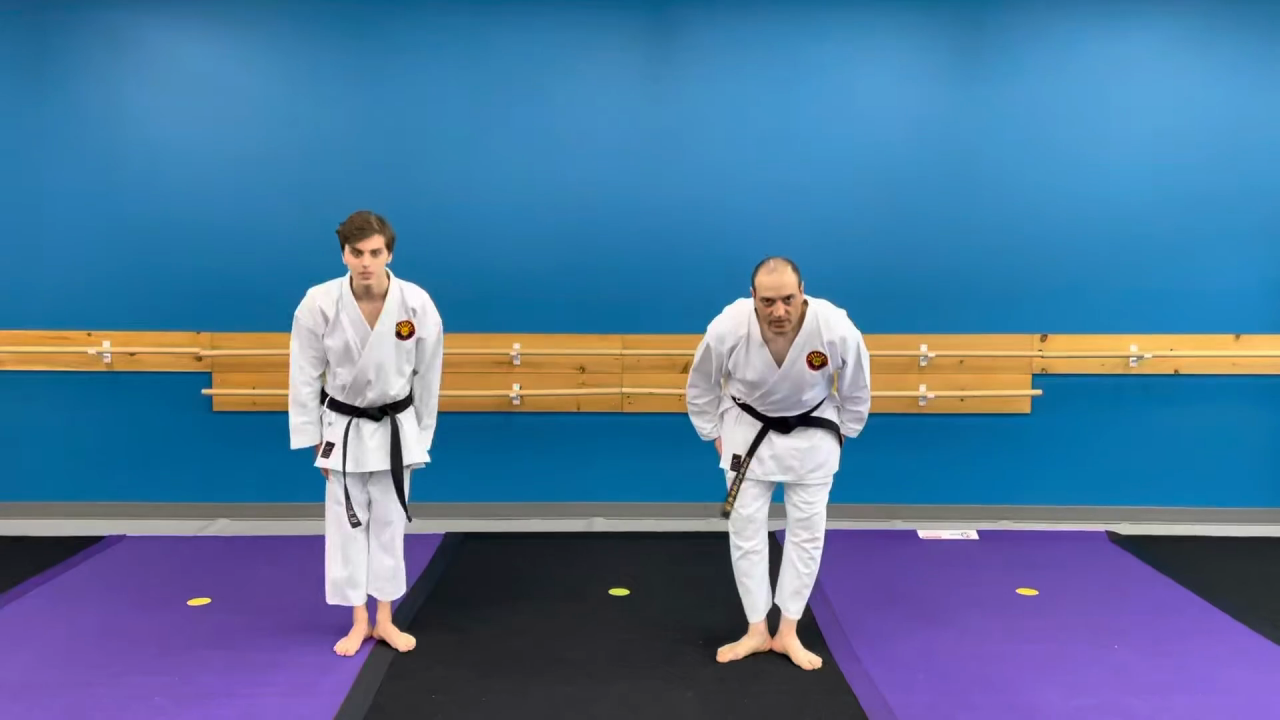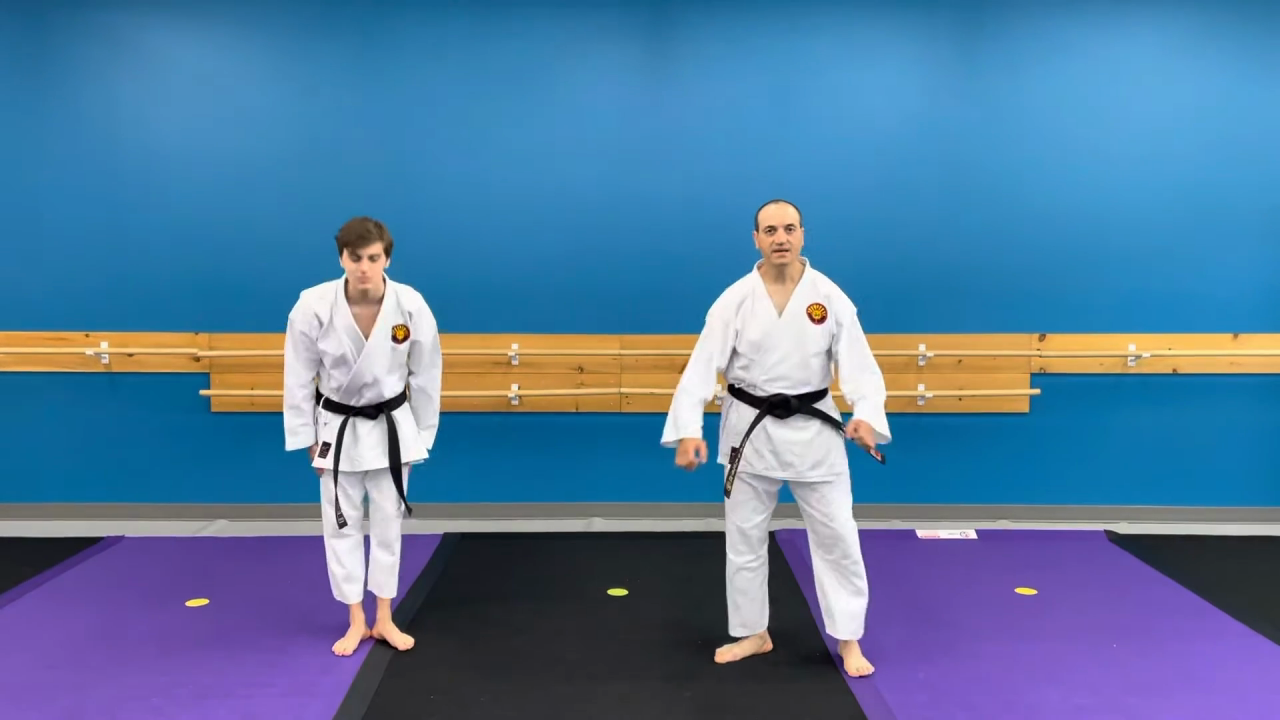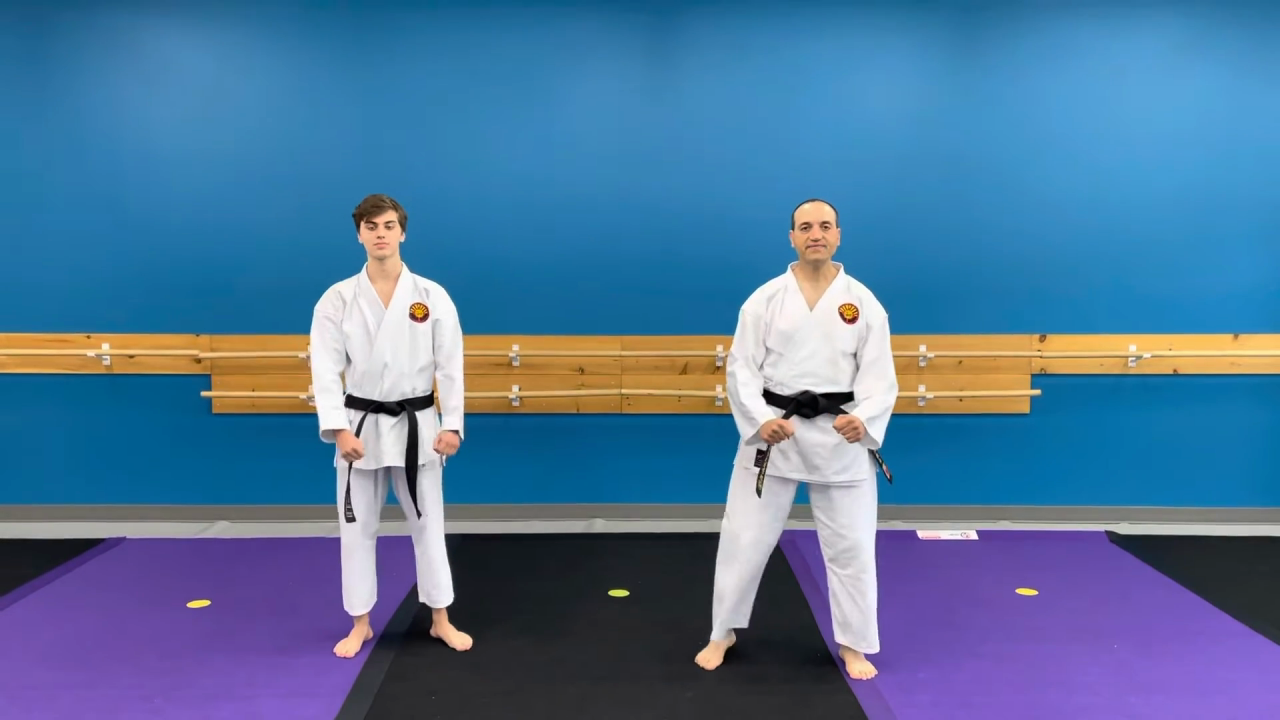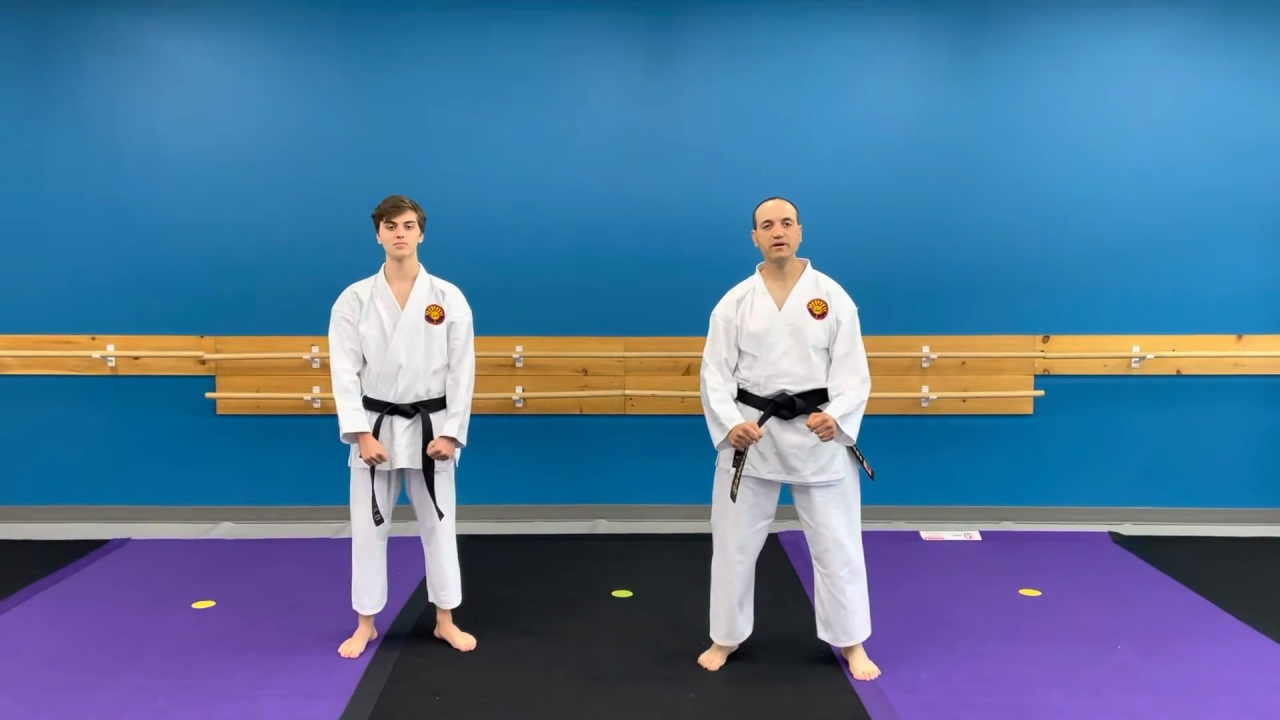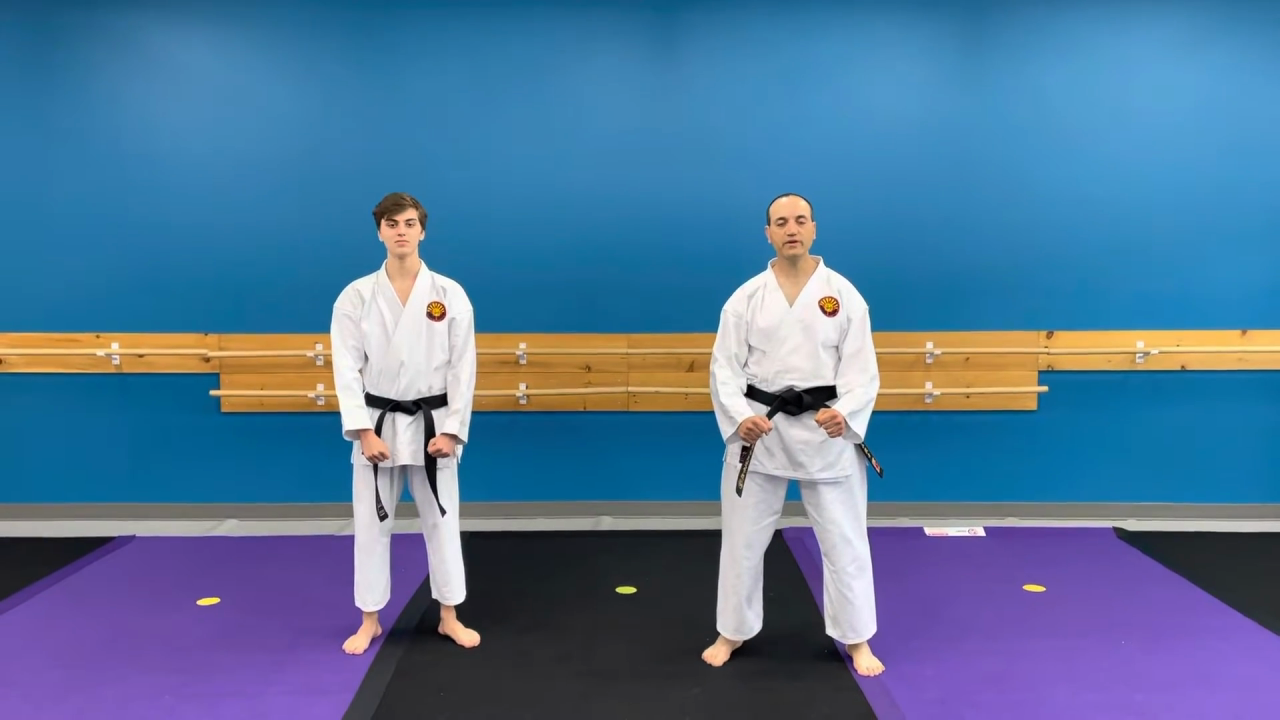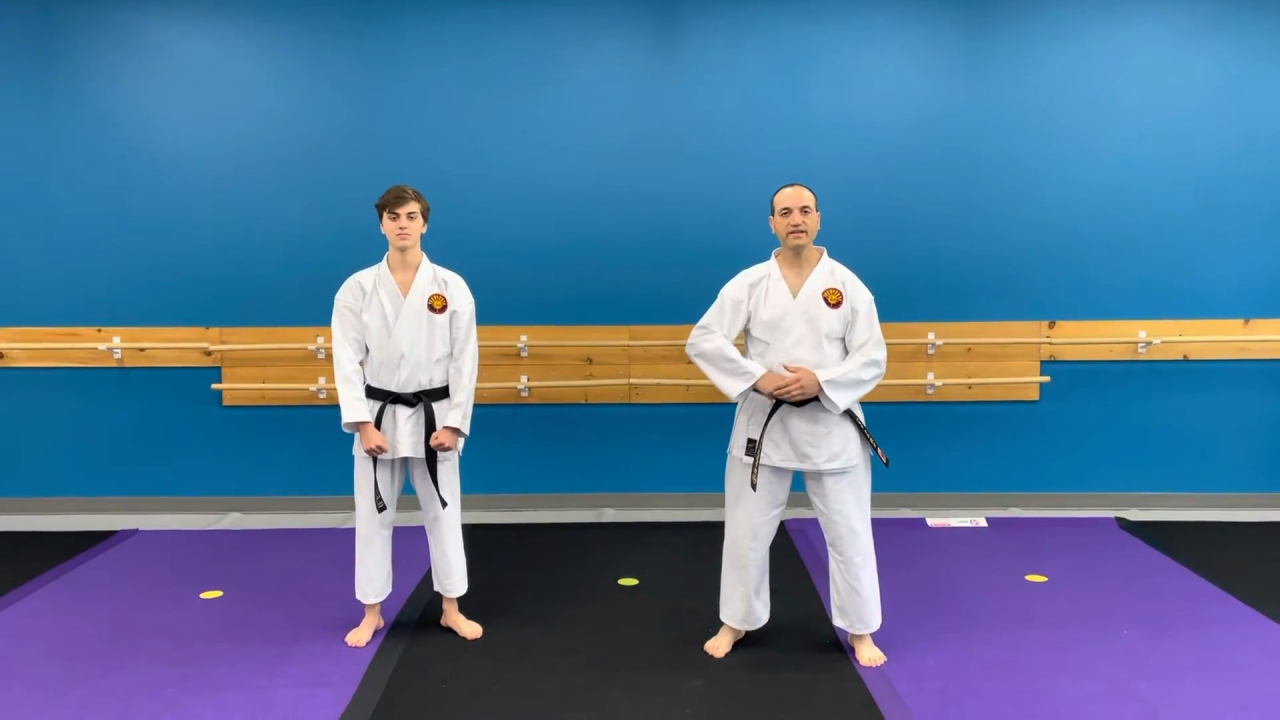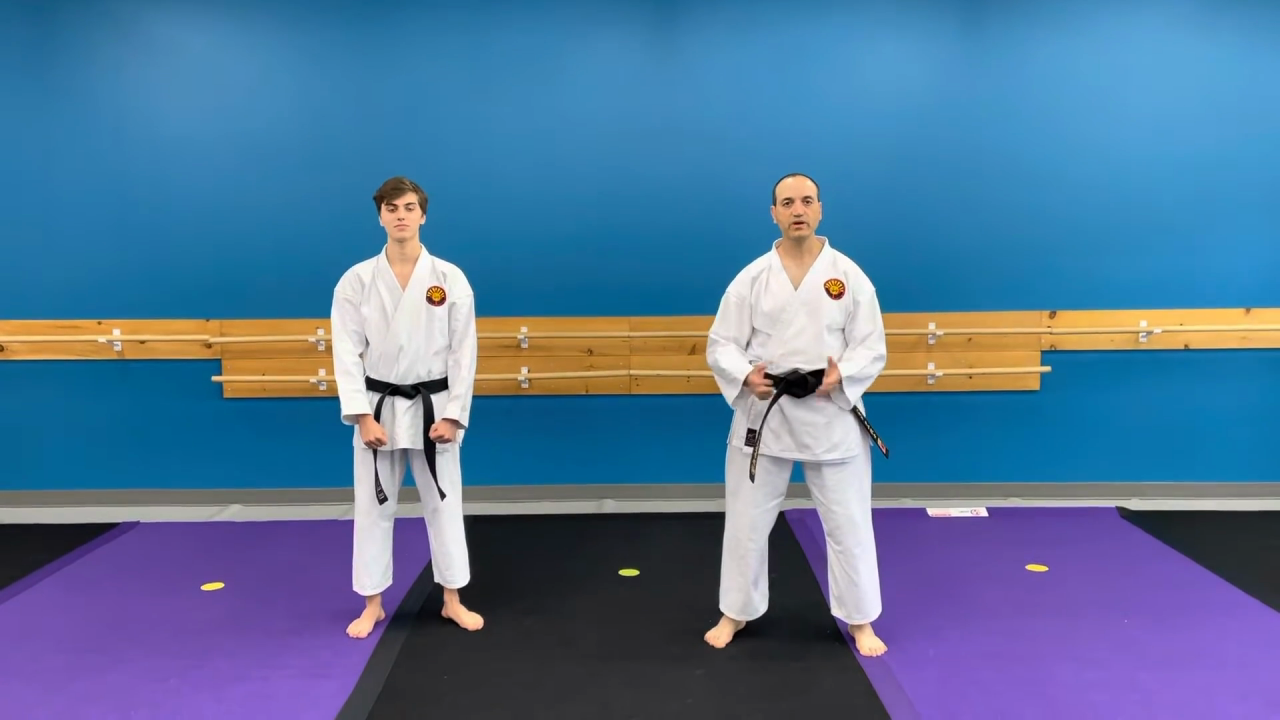
dt=0.7s
person 1, frame 1
left shoulder: (837, 330)
right shoulder: (727, 329)
left elbow: (856, 388)
right elbow: (701, 384)
left wrist: (843, 433)
right wrist: (715, 432)
left hip: (811, 432)
right hip: (749, 429)
left knee: (807, 529)
right knee: (747, 528)
left ankle: (788, 631)
right ankle: (757, 629)
person 1, frame 2
left shoulder: (830, 296)
right shoulder: (735, 299)
left elbow: (857, 362)
right elbow: (703, 366)
left wrist: (867, 415)
right wrist: (688, 429)
left hip: (813, 428)
right hip: (750, 427)
left knee: (836, 533)
right knee: (745, 536)
left ankle: (848, 639)
right ankle: (754, 633)
person 1, frame 3
left shoulder: (863, 302)
right shoulder: (765, 299)
left elbow: (879, 374)
right elbow: (741, 367)
left wrist: (864, 418)
right wrist: (760, 420)
left hip: (840, 435)
right hip: (771, 431)
left knee: (852, 545)
right knee: (744, 538)
left ankle: (854, 643)
right ankle: (723, 632)
person 1, frame 4
left shoulder: (831, 295)
right shoulder: (735, 302)
left elbow: (852, 370)
right elbow: (715, 372)
left wrist: (836, 416)
right wrist: (729, 424)
left hip: (818, 434)
right hip: (751, 433)
left knee: (837, 543)
right knee: (734, 541)
left ankle: (851, 642)
right ankle: (726, 637)
person 1, frame 5
left shoulder: (842, 293)
right shoulder: (746, 297)
left elbow: (862, 369)
right elbow: (725, 366)
left wrist: (845, 413)
right wrist: (740, 417)
left hip: (827, 429)
right hip: (759, 429)
left knee: (844, 540)
right knee: (743, 538)
left ankle: (856, 639)
right ankle: (732, 632)
person 1, frame 6
left shoulder: (847, 284)
right shoulder: (748, 283)
left elbow: (872, 358)
right elbow: (703, 340)
left wrist: (822, 382)
right wrist: (756, 377)
left hip: (830, 421)
right hip: (763, 420)
left knee: (849, 532)
right knee: (747, 530)
left ankle: (860, 630)
right ankle: (736, 622)
person 1, frame 7
left shoulder: (849, 275)
right shoulder: (752, 278)
left elbow: (872, 347)
right elbow: (721, 342)
left wrist: (845, 374)
right wrist: (743, 376)
left hip: (832, 413)
right hip: (763, 412)
left knee: (849, 522)
right knee: (747, 519)
left ankle: (860, 620)
right ankle: (736, 612)
person 2, frame 1
left shoulder: (417, 303)
right shoulder: (318, 303)
left elbow: (427, 373)
right elbow: (305, 375)
left wrist: (421, 435)
right wrist: (312, 435)
left hip: (394, 426)
right hip: (342, 427)
left knee: (389, 521)
right knee: (346, 522)
left ankle: (384, 619)
right ankle: (359, 621)
person 2, frame 2
left shoulder: (411, 305)
right shoulder: (312, 306)
left elbow: (425, 377)
right elbow: (299, 379)
left wrist: (422, 437)
right wrist: (307, 439)
left hip: (390, 426)
right hip: (338, 427)
left knee: (388, 520)
right knee: (341, 522)
left ankle: (384, 618)
right ankle: (357, 620)
person 2, frame 3
left shoulder: (432, 295)
right shoulder: (336, 299)
left elbow: (450, 365)
right elbow: (326, 369)
left wrist: (452, 424)
right wrist: (339, 429)
left hip: (417, 425)
right hip: (361, 427)
left knee: (428, 523)
right knee: (357, 526)
left ankle: (441, 619)
right ankle: (360, 623)
person 2, frame 4
left shoulder: (448, 297)
right shoulder: (354, 299)
left elbow: (461, 369)
right elbow: (345, 371)
left wrist: (451, 432)
right wrist: (361, 434)
left hip: (430, 427)
right hip: (376, 427)
left knee: (438, 524)
right knee: (369, 526)
left ankle: (445, 620)
right ankle: (366, 623)
person 2, frame 5
left shoulder: (449, 294)
right shoulder: (355, 296)
left elbow: (462, 366)
right elbow: (347, 368)
left wrist: (452, 429)
right wrist: (364, 431)
left hip: (432, 423)
right hip: (378, 423)
left knee: (441, 519)
right knee: (372, 522)
left ankle: (449, 617)
right ankle: (369, 620)
person 2, frame 6
left shoulder: (451, 286)
right shoulder: (357, 288)
left elbow: (464, 359)
right elbow: (347, 360)
left wrist: (454, 423)
right wrist: (363, 423)
left hip: (434, 415)
right hip: (379, 415)
left knee: (443, 511)
right knee: (373, 514)
left ankle: (451, 609)
right ankle: (372, 613)
person 2, frame 7
left shoulder: (450, 278)
right shoulder: (356, 280)
left elbow: (463, 351)
right elbow: (347, 353)
left wrist: (453, 415)
right wrist: (363, 416)
left hip: (434, 406)
right hip: (379, 407)
left knee: (443, 503)
right knee: (373, 506)
left ankle: (453, 600)
right ankle: (372, 604)
